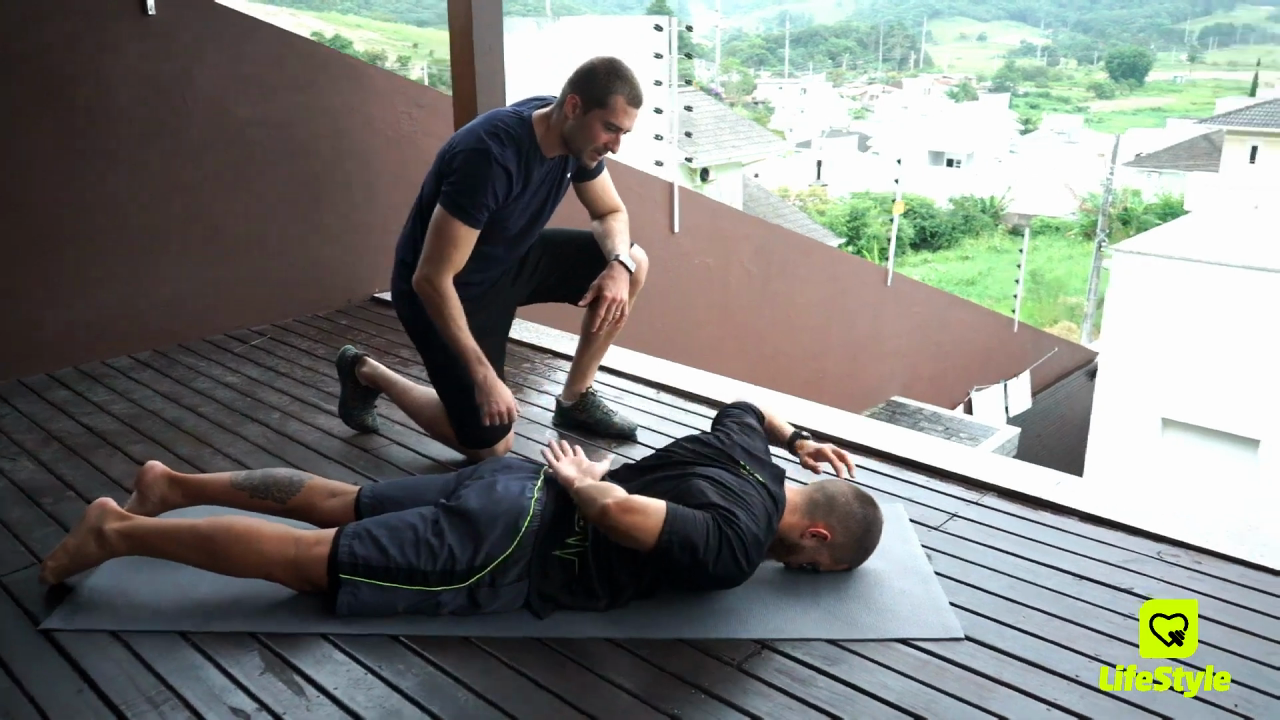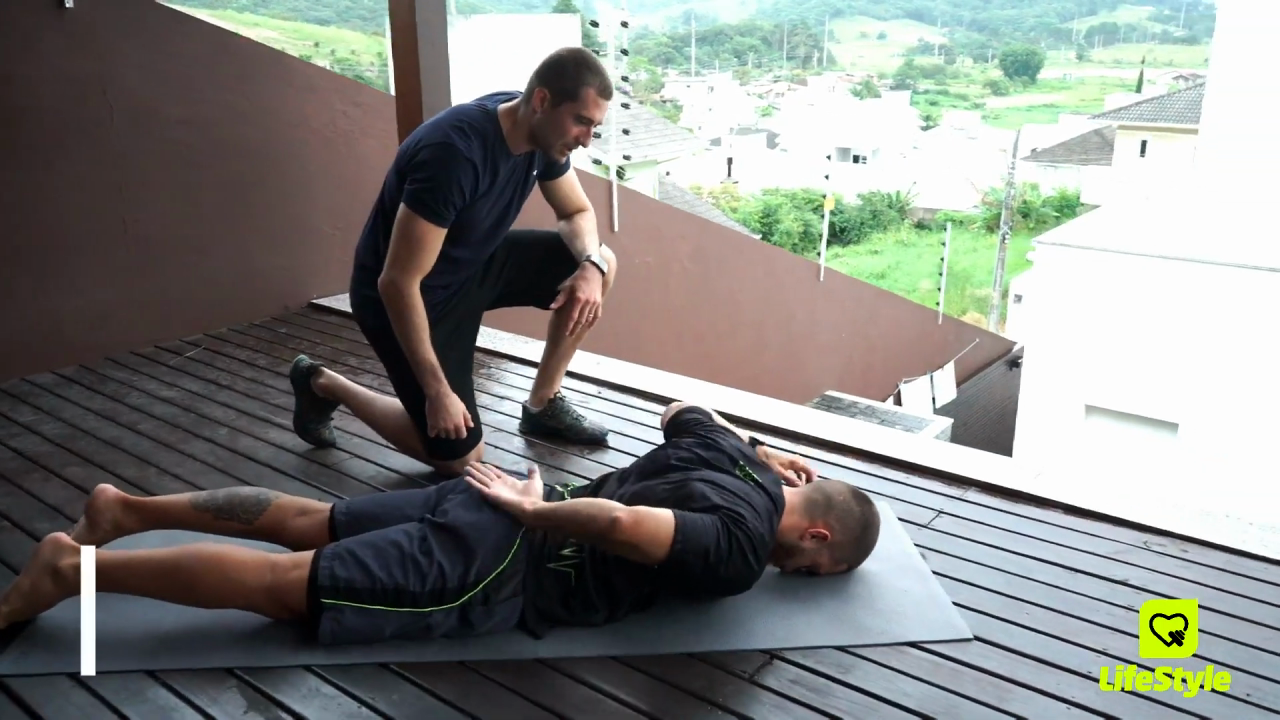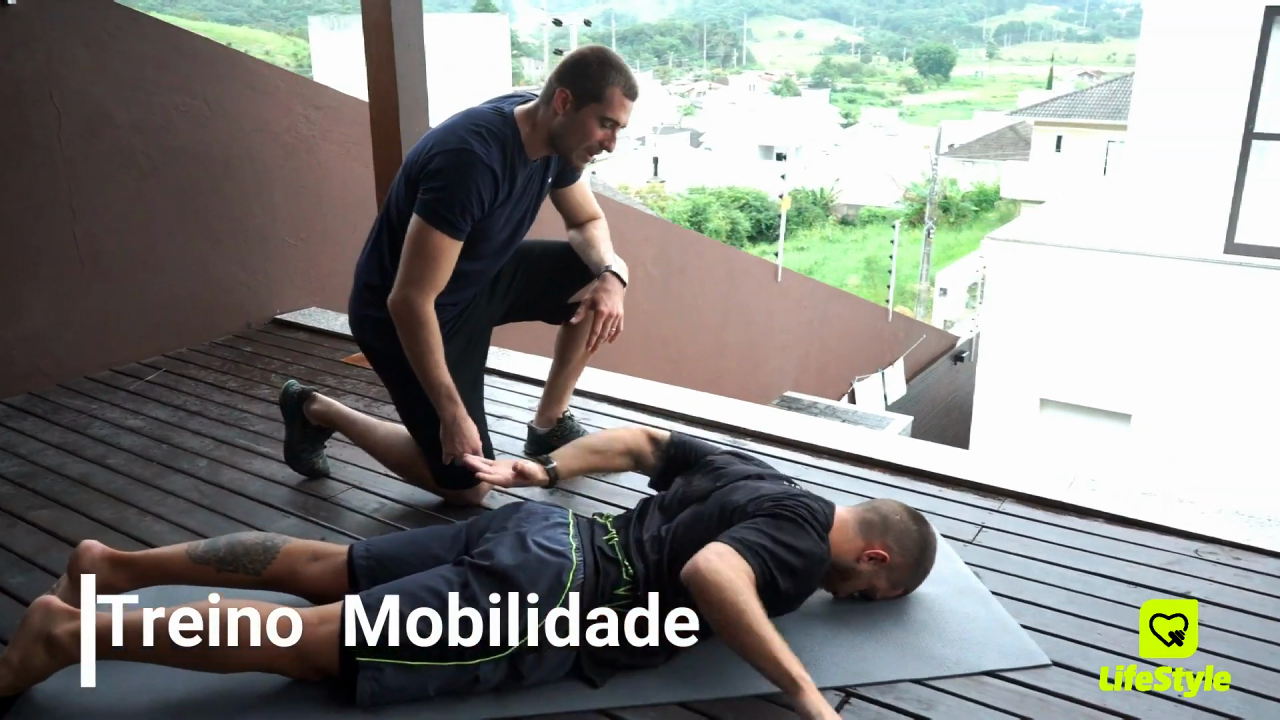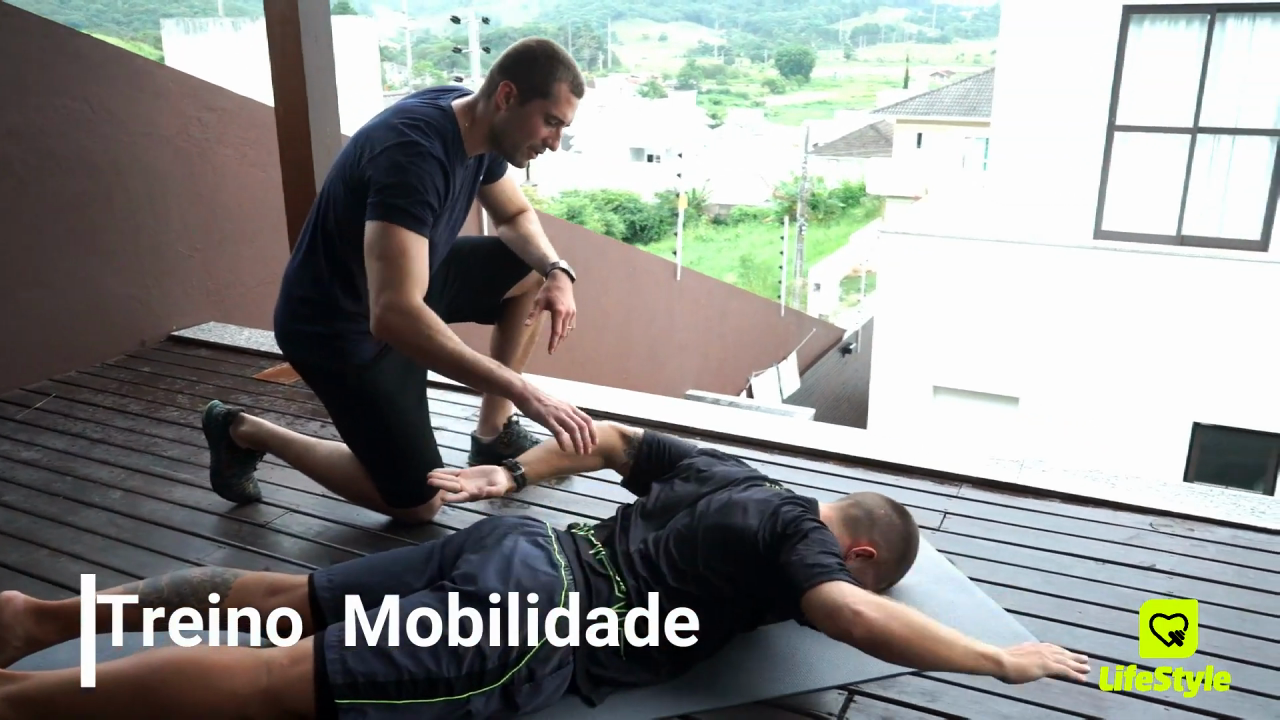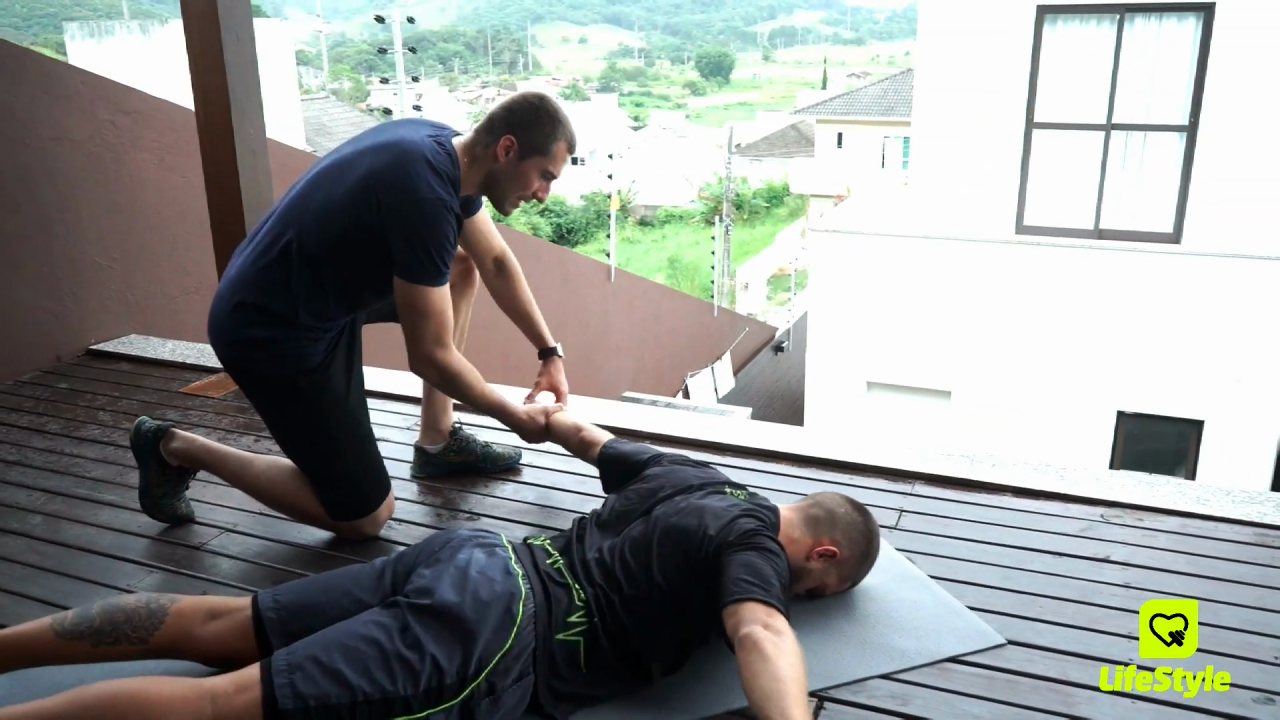
dt=1s
person 1, frame 1
left shoulder: (745, 450)
right shoulder: (740, 543)
left elbow: (740, 403)
right elbow: (617, 514)
left wrist: (800, 437)
right wrist: (581, 485)
left hip: (512, 486)
right hip: (506, 555)
left knee: (335, 502)
right knee: (307, 559)
left ankle: (175, 484)
right ankle: (123, 530)
person 1, frame 2
left shoulder: (727, 457)
right shoulder: (744, 546)
left elbow: (677, 408)
right elbow: (621, 523)
right wrist: (537, 510)
left hip: (495, 507)
right hip: (494, 572)
left knee: (303, 525)
right knee: (281, 585)
left ankle: (125, 508)
right ankle: (77, 566)
person 1, frame 3
left shoulder: (763, 476)
right shoulder: (805, 533)
left elbow: (640, 439)
right elbow: (706, 573)
left wrist: (544, 470)
left hip: (535, 535)
right hip: (538, 604)
left knee: (319, 569)
right knee: (305, 641)
left ankle: (112, 563)
person 1, frame 4
left shoulder: (732, 475)
right shoulder: (798, 533)
left elbow: (606, 436)
right elbow: (858, 620)
left wrist: (510, 473)
left hip: (510, 547)
right hip: (530, 628)
left knee: (272, 599)
person 1, frame 5
left shoulder: (692, 475)
right shoulder: (759, 546)
left elbow: (590, 437)
right elbow: (761, 637)
left wrist: (544, 416)
left hip: (467, 561)
right hip: (485, 644)
left knee: (219, 626)
person 2, frame 1
left shoulder: (578, 134)
right shoulder: (489, 155)
left elbow: (612, 213)
right elbow: (431, 280)
left wrist: (619, 264)
right wrist: (485, 378)
left hip: (510, 259)
right hip: (447, 290)
left knee: (632, 264)
right knee: (490, 447)
left ankle: (575, 400)
right ankle: (366, 374)
person 2, frame 2
left shoulder: (544, 132)
right shoulder: (454, 152)
left elbow: (578, 212)
right elbow: (397, 282)
left wrist: (589, 265)
right wrist: (438, 391)
left hip: (473, 263)
right hip: (408, 295)
left knee: (601, 265)
right knee: (460, 457)
left ankle: (542, 405)
right ankle: (323, 385)
person 2, frame 3
left shoulder: (553, 134)
right shoulder: (470, 159)
left elbow: (588, 222)
right elbow: (409, 300)
left wrist: (610, 275)
right wrist: (452, 415)
right hip: (403, 316)
left knee: (605, 275)
right knee: (469, 484)
left ankle: (549, 426)
right ankle: (317, 413)
person 2, frame 4
left shoulder: (478, 123)
right shoulder: (413, 156)
left elbow: (515, 215)
right elbow: (393, 316)
left wrist: (557, 269)
right wrist: (524, 393)
right hip: (334, 325)
left knee: (535, 272)
right knee: (419, 502)
left ankle: (493, 433)
right ankle: (244, 433)
person 2, frame 5
left shoulder: (445, 149)
right shoulder: (426, 197)
left elbow: (496, 261)
right elbow: (431, 357)
left wrist: (550, 353)
right wrist: (516, 416)
right hip: (271, 331)
left knee: (464, 263)
right knee: (365, 516)
left ankle: (437, 443)
right ankle: (177, 449)
